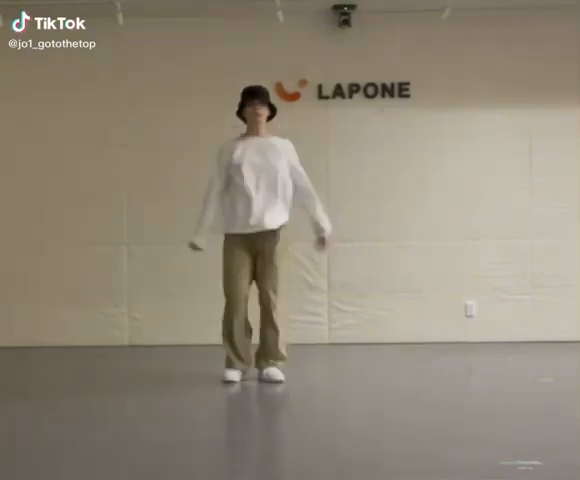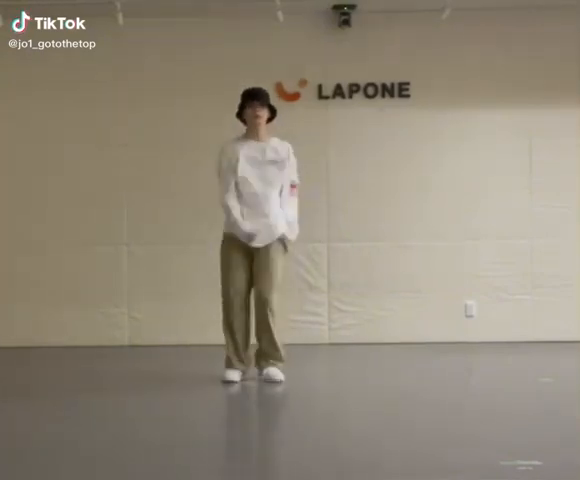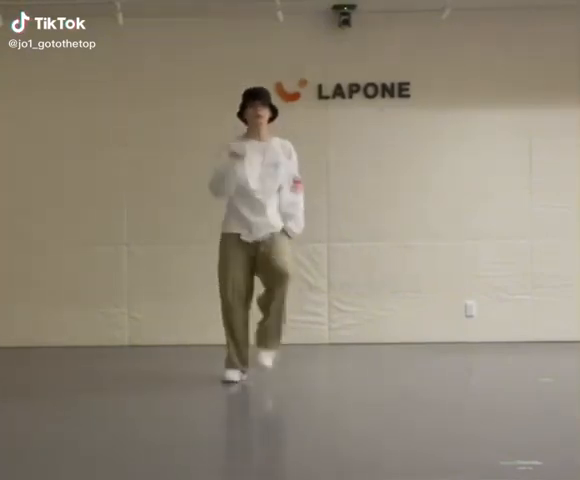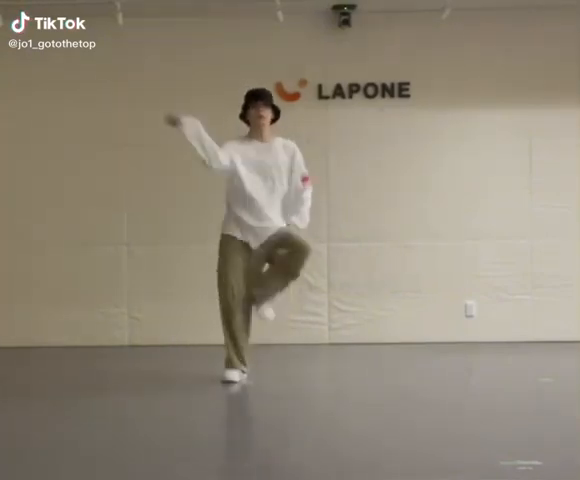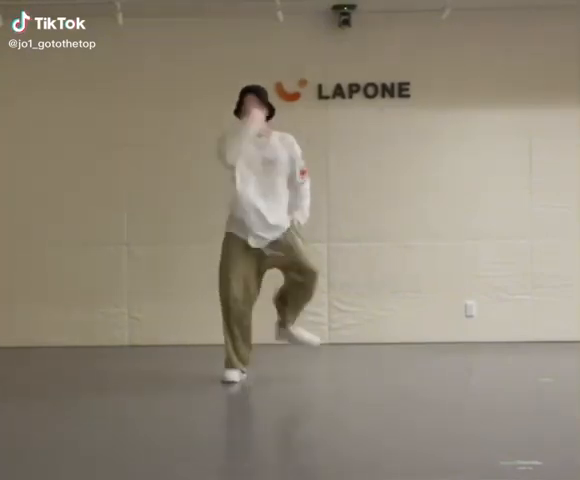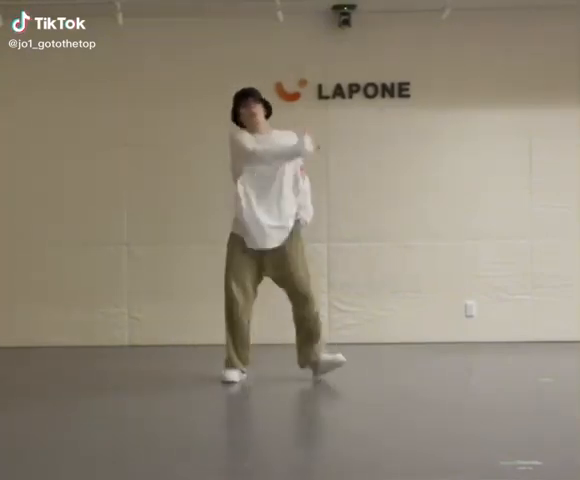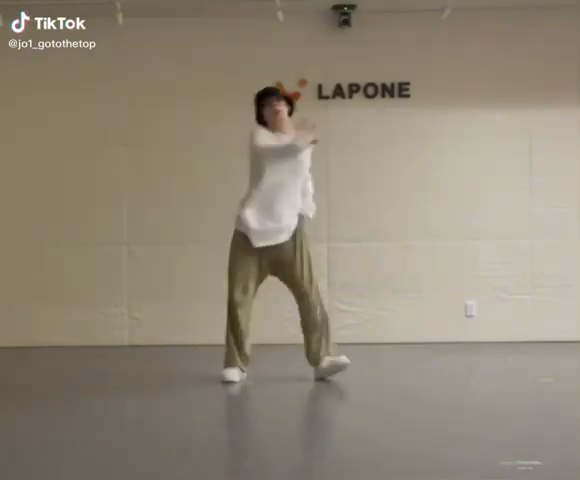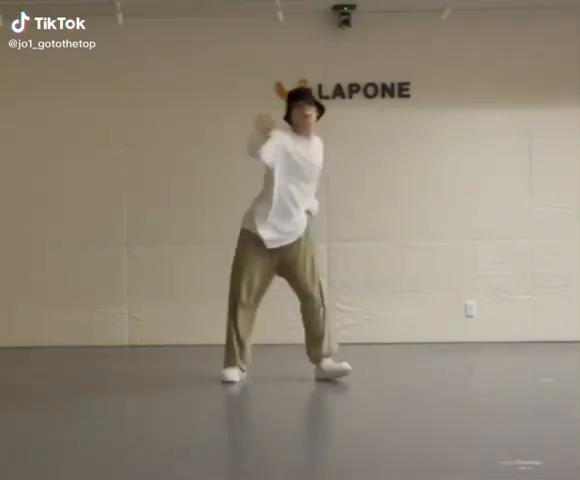
dt=0.1s
person 1, frame 1
left shoulder: (284, 147)
right shoulder: (230, 149)
left elbow: (303, 188)
right elbow: (215, 191)
left wrist: (321, 223)
right wrist: (200, 232)
left hip: (272, 231)
right hip: (237, 233)
left knee: (270, 298)
right knee: (236, 300)
left ankle: (270, 362)
right ankle: (237, 362)
person 1, frame 2
left shoulder: (283, 149)
right shoulder: (230, 150)
left elbow: (290, 194)
right elbow: (226, 194)
left wrist: (288, 232)
right wrist: (240, 224)
left hip: (271, 235)
right hip: (236, 235)
left knee: (266, 298)
right knee: (234, 301)
left ankle: (270, 362)
right ankle: (237, 363)
person 1, frame 3
left shoulder: (284, 149)
right shoulder: (235, 150)
left elbow: (293, 191)
right elbow: (218, 190)
left wrist: (289, 226)
right wrist: (230, 166)
left hip: (273, 231)
right hip: (235, 233)
left knee: (280, 275)
right knee: (233, 301)
left ankle: (266, 346)
right ankle: (237, 363)
person 1, frame 4
left shoulder: (288, 149)
right shoulder: (234, 149)
left elbow: (303, 188)
right elbow: (214, 159)
left wrist: (294, 221)
right wrist: (187, 125)
left hip: (274, 229)
right hip: (236, 235)
left knee: (300, 250)
right knee: (233, 301)
left ankle: (261, 295)
right ankle: (236, 364)
person 1, frame 5
left shoulder: (286, 141)
right shoulder: (235, 139)
left elbow: (301, 181)
right elbow: (229, 156)
left wrist: (298, 217)
right wrist: (250, 123)
left hip: (279, 229)
right hip: (241, 232)
left knee: (307, 274)
right knee: (236, 300)
left ankle: (286, 323)
right ankle: (236, 364)
person 1, frame 6
left shoulder: (289, 138)
right shoulder: (239, 139)
left elbow: (299, 180)
right elbow: (263, 155)
left wrist: (303, 215)
right wrist: (302, 145)
left hip: (285, 232)
right hip: (246, 235)
left knee: (303, 295)
right knee: (237, 301)
left ankle: (314, 358)
right ankle: (236, 364)
person 1, frame 7
left shoulder: (306, 140)
right shoulder: (260, 135)
right elbow: (269, 153)
left wrist: (306, 210)
right wrist: (298, 142)
left hip: (290, 232)
right hip: (252, 231)
left knee: (308, 295)
right knee: (239, 299)
left ankle: (322, 359)
right ankle: (236, 363)
person 1, frame 8
left shoulder: (316, 144)
right shoulder: (280, 140)
right elbow: (257, 151)
left wrist: (309, 208)
right wrist: (264, 135)
left hip: (297, 233)
right hip: (259, 231)
left knee: (312, 295)
right knee: (243, 298)
left ankle: (323, 360)
right ankle: (236, 363)
